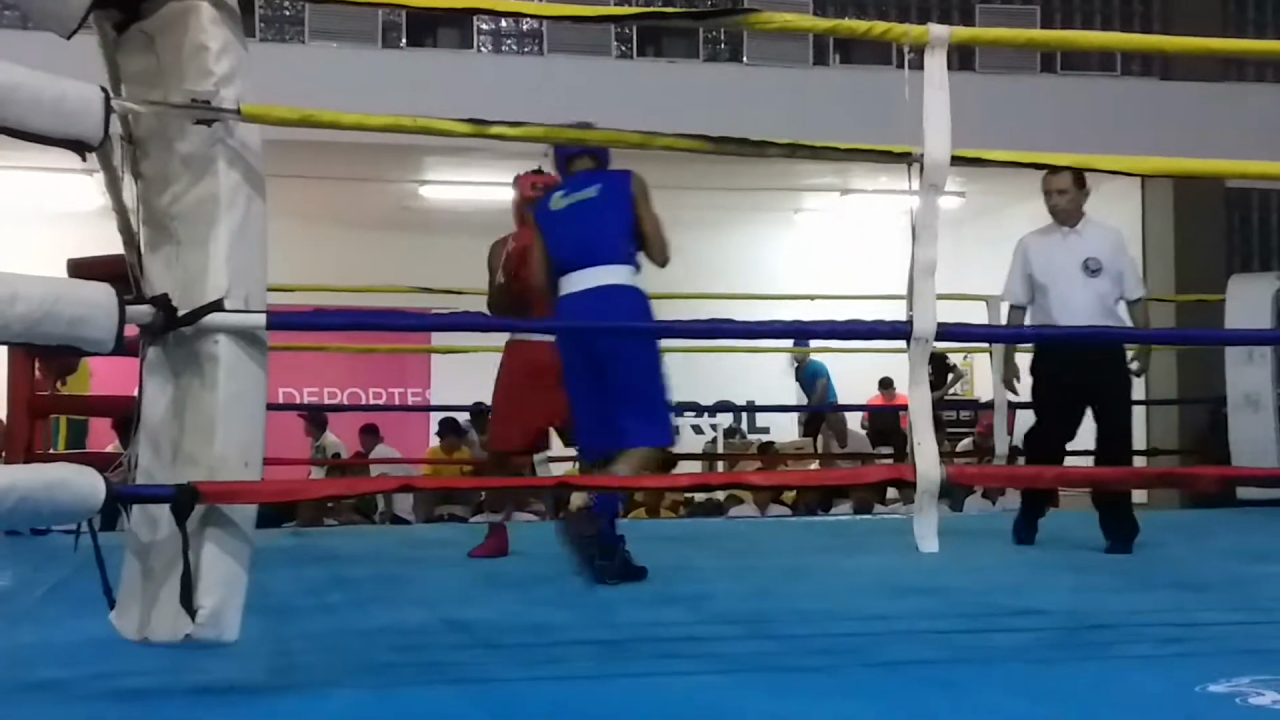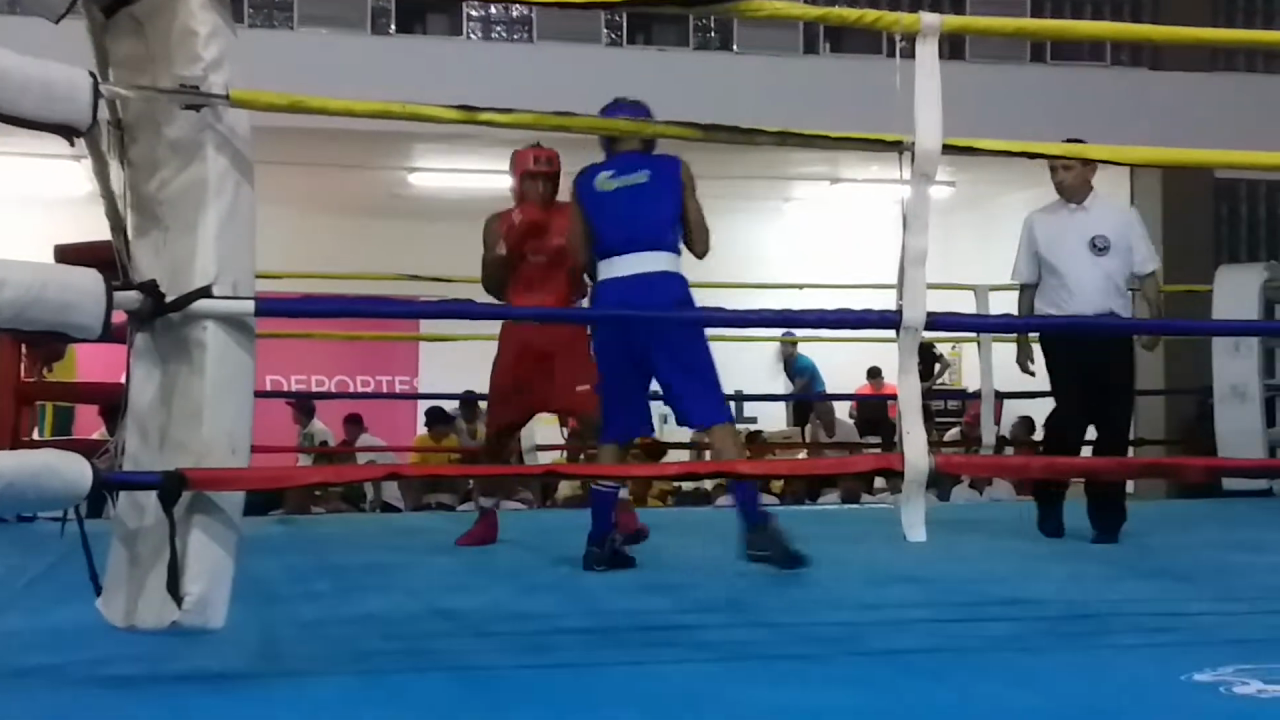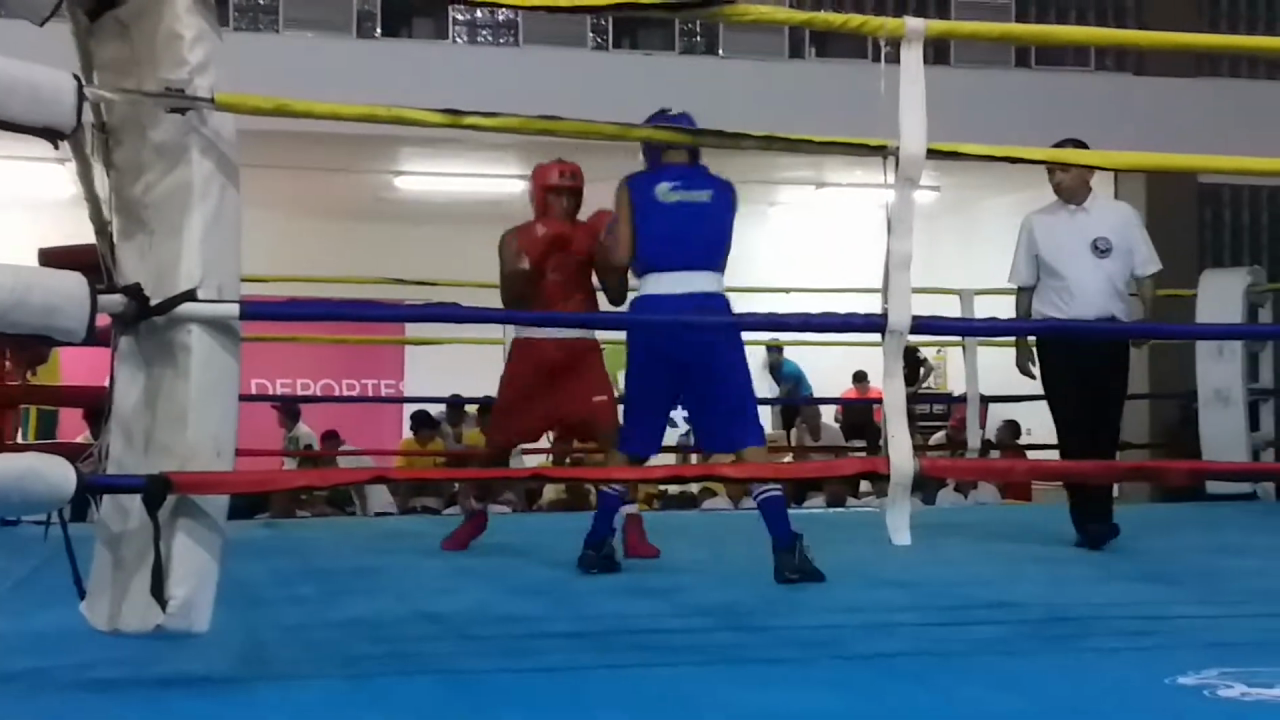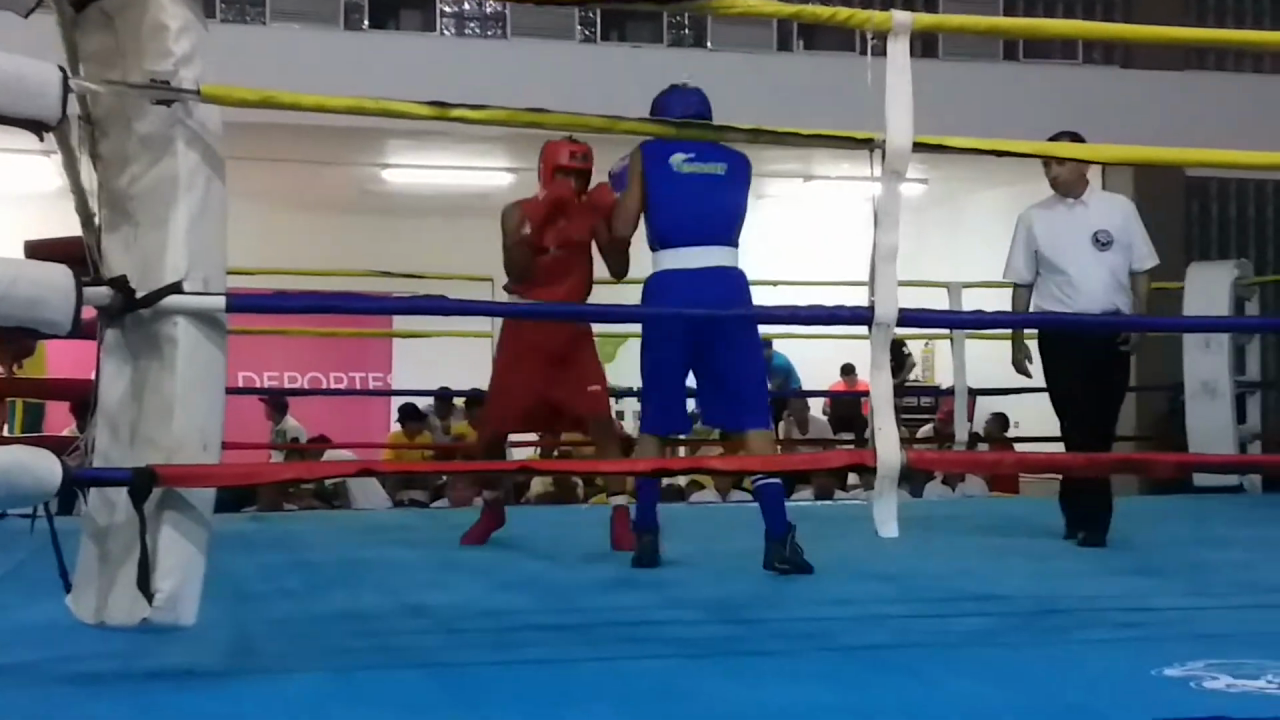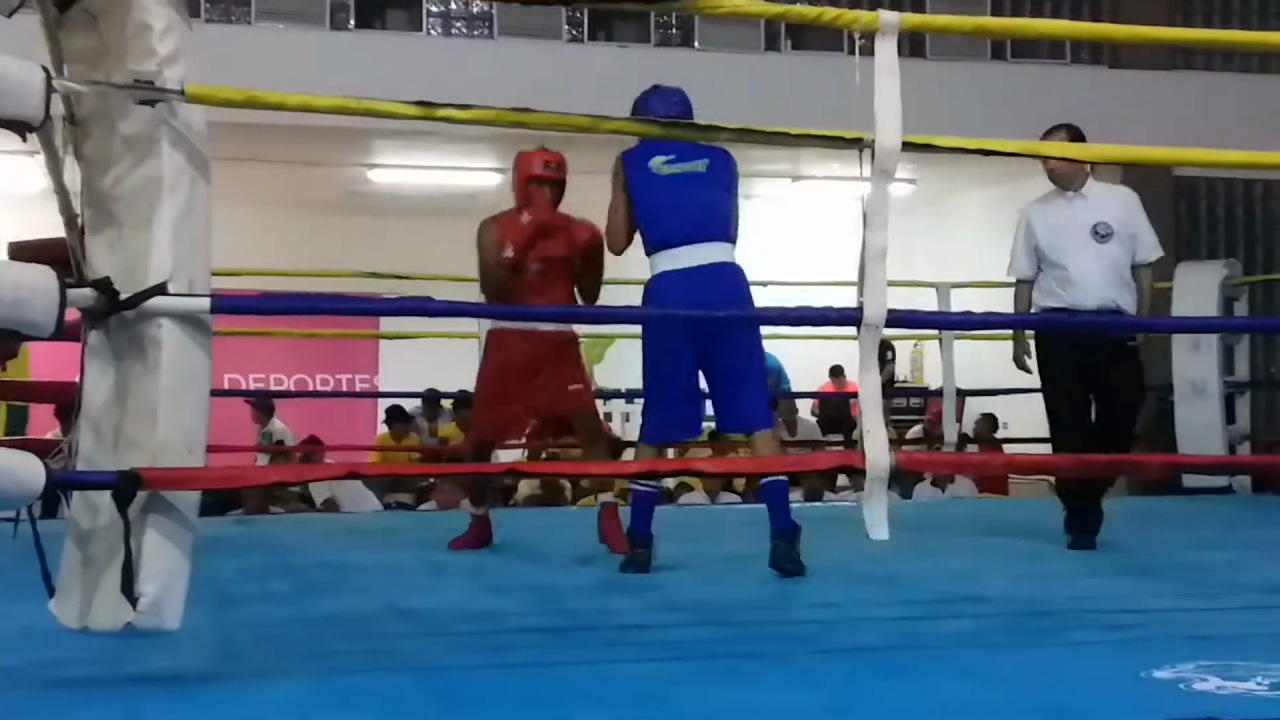
dt=0.2s
person 1, frame 1
left shoulder: (545, 206)
right shoulder: (626, 183)
left elbow: (539, 277)
right elbow: (659, 254)
left hip: (571, 312)
right hip: (620, 307)
left knee: (598, 441)
right knee: (649, 431)
left ankle: (608, 551)
right ankle: (593, 521)
person 1, frame 2
left shoulder: (586, 182)
right shoulder: (673, 168)
left elbow: (583, 257)
right elbow: (700, 245)
left hip: (611, 300)
right hip: (663, 292)
left knee: (617, 429)
right knee: (713, 414)
left ankle: (600, 542)
right ankle: (756, 528)
person 1, frame 3
left shoulder: (633, 186)
right shoulder: (723, 190)
left elbow: (619, 258)
left hip: (653, 313)
right hip: (709, 312)
left knee: (635, 438)
right knee: (745, 434)
left ankle: (597, 544)
right ankle: (786, 550)
person 1, frame 4
left shoulder: (646, 156)
right shoulder: (737, 163)
left elbow: (621, 230)
left wrist: (629, 188)
left hip: (668, 289)
right hip: (725, 286)
left knee: (657, 420)
right knee: (753, 417)
left ankle: (646, 535)
right ankle: (778, 539)
person 1, frame 5
left shoulder: (629, 164)
right shoulder: (722, 160)
left elbow: (616, 242)
left hip: (667, 291)
right hip: (723, 284)
left knee: (658, 426)
right knee: (758, 415)
left ankle: (638, 545)
right ankle: (783, 537)
person 2, frame 1
left shoulder: (1110, 238)
right shoulder: (1030, 245)
left elbow: (1133, 297)
right elbow: (1018, 306)
left wrist: (1144, 344)
right wrist: (1008, 358)
left hip: (1105, 351)
right hip: (1054, 353)
left knee: (1115, 440)
right knee: (1047, 437)
left ankle: (1119, 530)
right ankle: (1029, 517)
person 2, frame 2
left shoulder: (1122, 215)
right shoulder: (1038, 221)
left elbow: (1146, 273)
right elbow: (1028, 284)
left wrist: (1154, 319)
right wrist: (1022, 339)
left hip: (1112, 331)
right hip: (1062, 333)
left knee: (1114, 425)
right knee: (1070, 417)
left ankle: (1106, 517)
right ankle: (1050, 501)
person 2, frame 3
left shoulder: (1122, 216)
right shoulder: (1036, 223)
left elbow: (1144, 273)
right elbow: (1025, 287)
left wrist: (1147, 318)
right wrist: (1021, 341)
left hip: (1109, 335)
right hip: (1059, 337)
left knee: (1105, 431)
right knee: (1074, 427)
left ankle: (1093, 518)
right ankle: (1090, 520)
person 2, frame 4
left shoulder: (1120, 208)
right shoulder: (1033, 218)
left elbow: (1141, 270)
right elbow: (1022, 285)
left wrist: (1139, 319)
right wrist: (1017, 340)
left hip: (1112, 331)
right hip: (1062, 332)
left knee: (1101, 427)
right knee: (1079, 425)
left ankle: (1078, 512)
right ankle: (1092, 518)
person 2, frame 5
left shoulder: (1123, 200)
right shoulder: (1035, 213)
left elbow: (1144, 264)
right elbow: (1025, 280)
left wrist: (1143, 316)
right wrist: (1018, 334)
left hip: (1114, 328)
right hip: (1060, 328)
left knee: (1119, 420)
right knee: (1070, 426)
left ankle: (1082, 506)
right ankle: (1082, 520)
person 3, frame 1
right shoulder: (504, 249)
right elbow: (498, 309)
right wrist: (509, 269)
right hip: (524, 351)
right knee: (501, 444)
right ankle: (496, 531)
person 3, frame 2
left shoulder: (575, 217)
right shoulder: (499, 224)
right elbow: (493, 287)
left wrist: (579, 250)
right wrist: (509, 243)
left hip: (567, 331)
right hip: (520, 333)
left knee: (593, 417)
right knee: (499, 427)
left ankle: (623, 513)
right ankle: (486, 518)
person 3, frame 3
left shoulder: (587, 235)
right shoulder: (516, 239)
left elbow: (617, 296)
right elbow: (511, 301)
right wrist: (533, 257)
left hip: (579, 348)
right hip: (531, 349)
left knee: (610, 431)
right knee: (497, 440)
left ankle: (632, 529)
right ankle: (473, 515)
person 3, frame 4
left shoulder: (590, 214)
right shoulder: (518, 213)
left elbow: (619, 269)
right elbow: (515, 271)
left wrist: (609, 221)
right wrist: (535, 222)
left hip: (572, 332)
right hip: (524, 330)
left knee: (601, 421)
right knee: (495, 427)
left ankle: (621, 520)
right ankle: (492, 508)
person 3, frame 5
left shoulder: (570, 230)
right shoulder: (495, 228)
left elbow: (589, 295)
right elbow: (492, 291)
left wrist: (592, 254)
right wrist: (517, 246)
left hip: (557, 341)
right hip: (509, 342)
left knee: (588, 422)
right knee: (481, 439)
left ankle: (609, 520)
right ankle: (479, 524)
